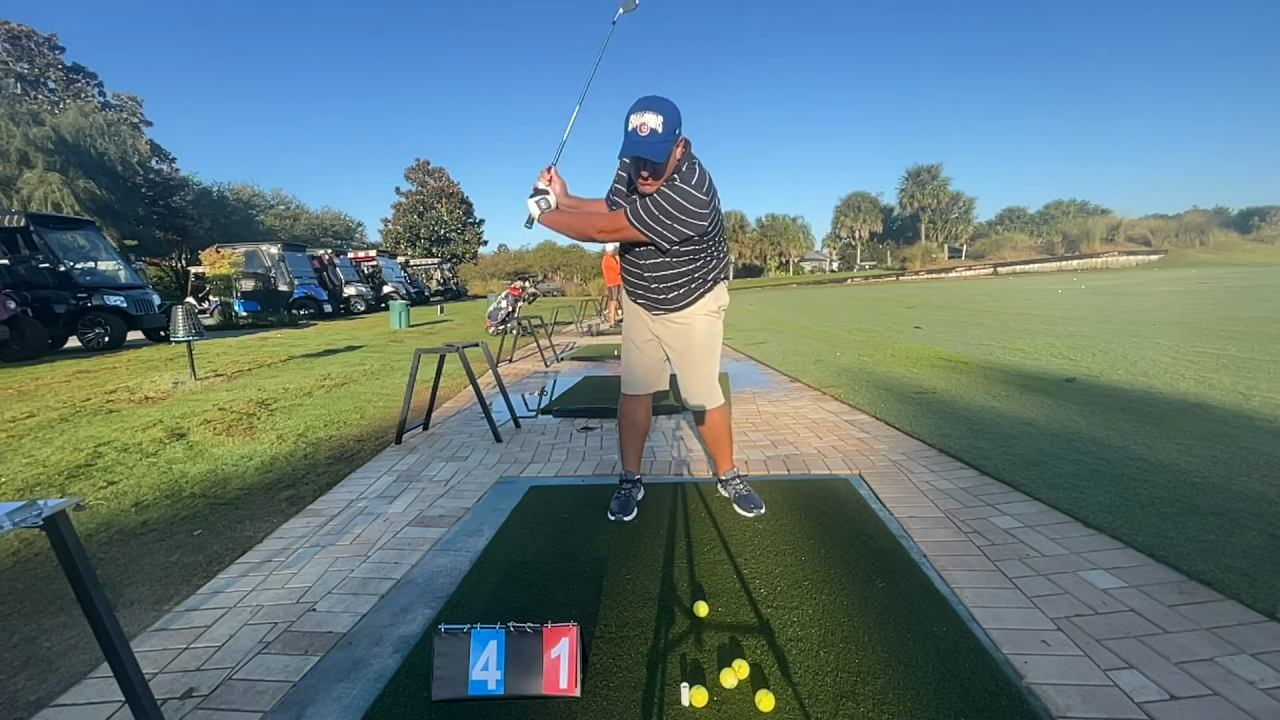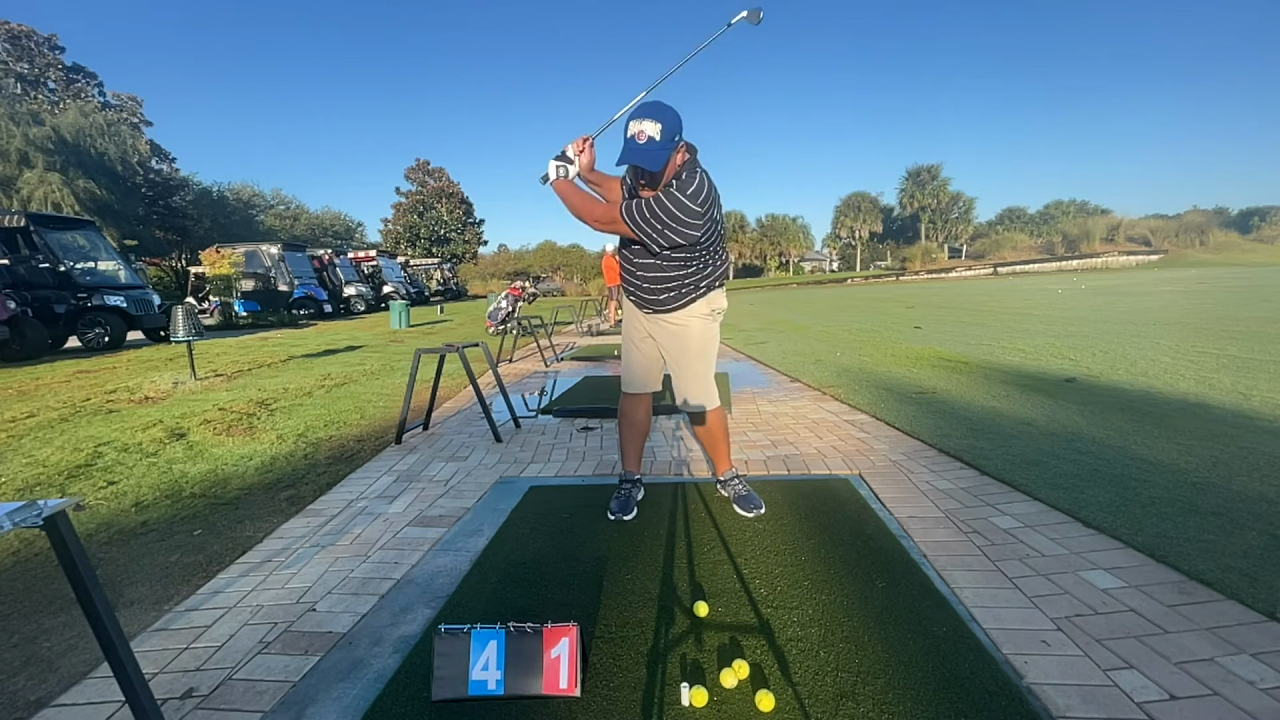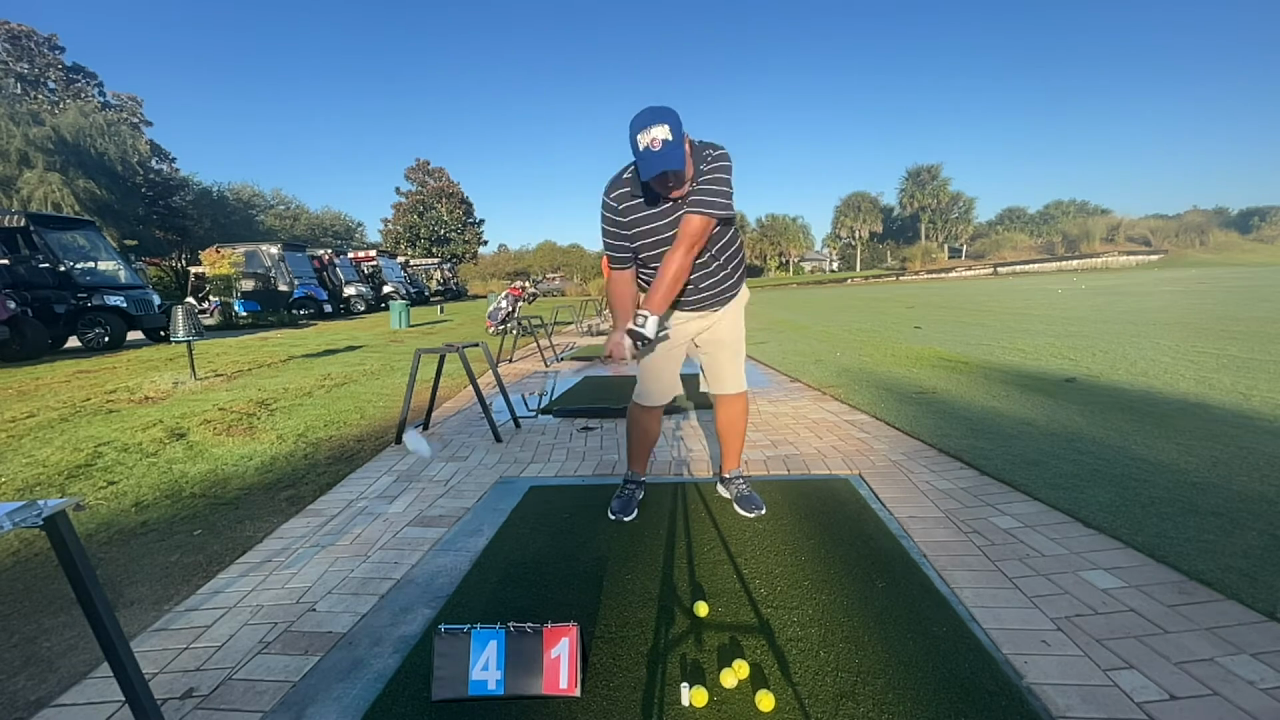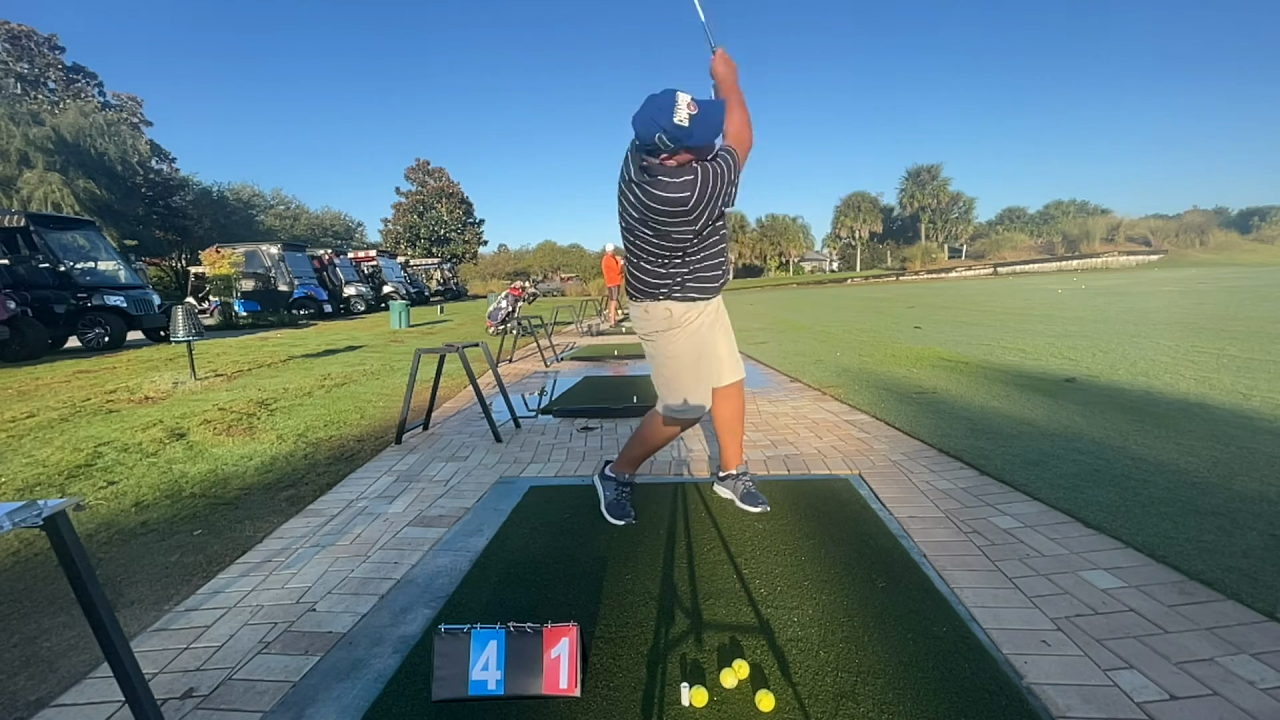
dt=0.3s
person 1, frame 1
left shoulder: (688, 195)
right shoulder: (634, 166)
left elbow: (603, 230)
right elbow: (611, 209)
left wrist: (543, 212)
right wrist: (560, 200)
left hip: (692, 306)
right hip: (640, 302)
left knee: (703, 398)
right knee: (634, 391)
left ankle: (728, 476)
right ankle: (630, 480)
person 1, frame 2
left shoulder: (686, 201)
right shoulder: (647, 168)
left elbow: (605, 219)
right elbow: (624, 197)
left wrist: (559, 180)
right wrist: (586, 173)
left hip: (690, 309)
right hip: (640, 302)
left knee: (698, 400)
right knee: (635, 390)
left ankle: (727, 476)
right ankle: (631, 479)
person 1, frame 3
left shoulder: (714, 163)
right shoulder: (621, 196)
left elbow: (687, 245)
right elbow: (619, 271)
left wrist: (653, 310)
right wrist: (623, 326)
left hip: (722, 300)
right hip: (662, 309)
left knee: (731, 390)
right knee: (652, 400)
left ankle: (732, 476)
right ankle: (633, 480)
person 1, frame 4
left shoulder: (650, 141)
right shoulder: (686, 192)
left elbow: (715, 133)
right elbow: (738, 147)
right wrist: (728, 82)
left hip: (699, 296)
right hip: (670, 310)
left knee: (728, 379)
right knee: (686, 408)
left ankle: (731, 473)
right ankle: (617, 474)
